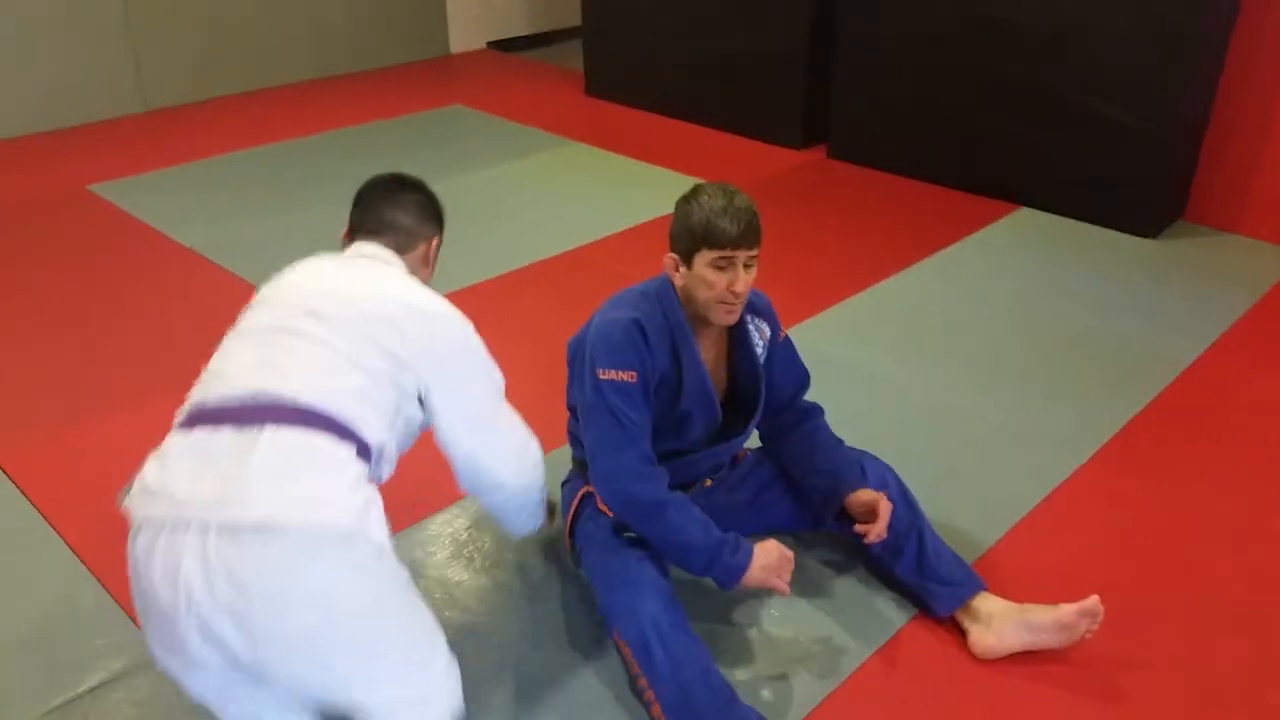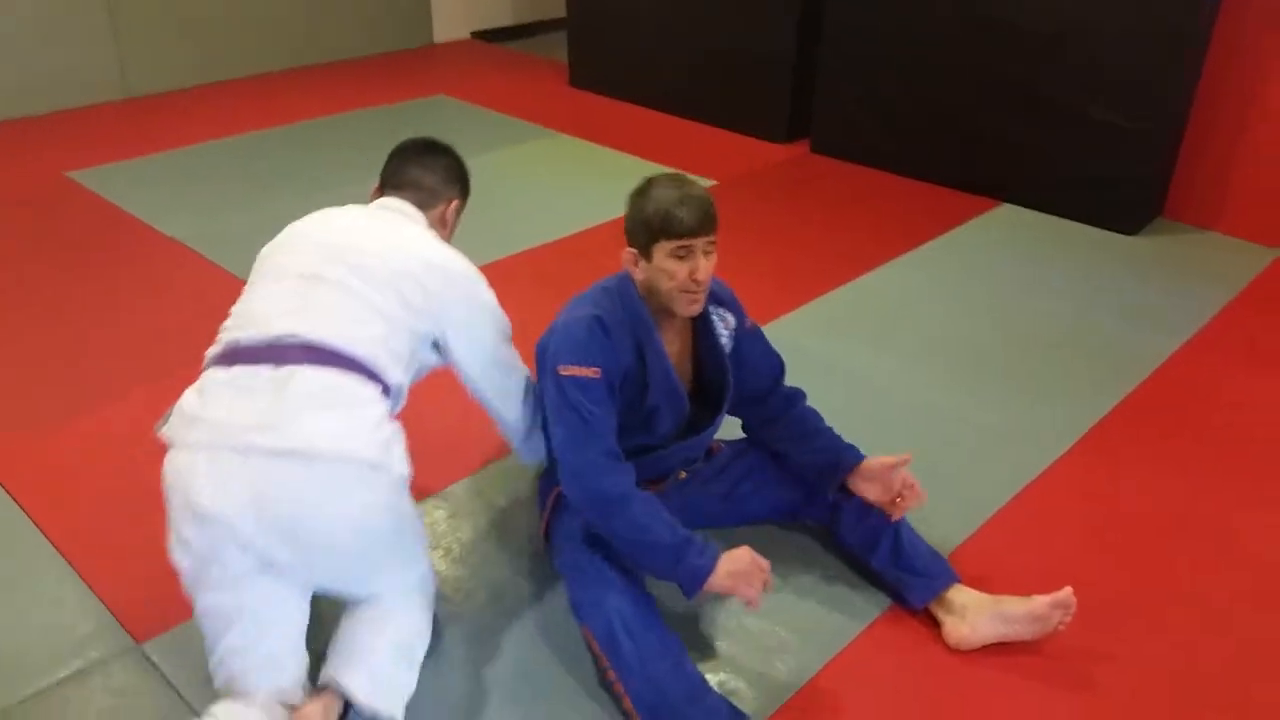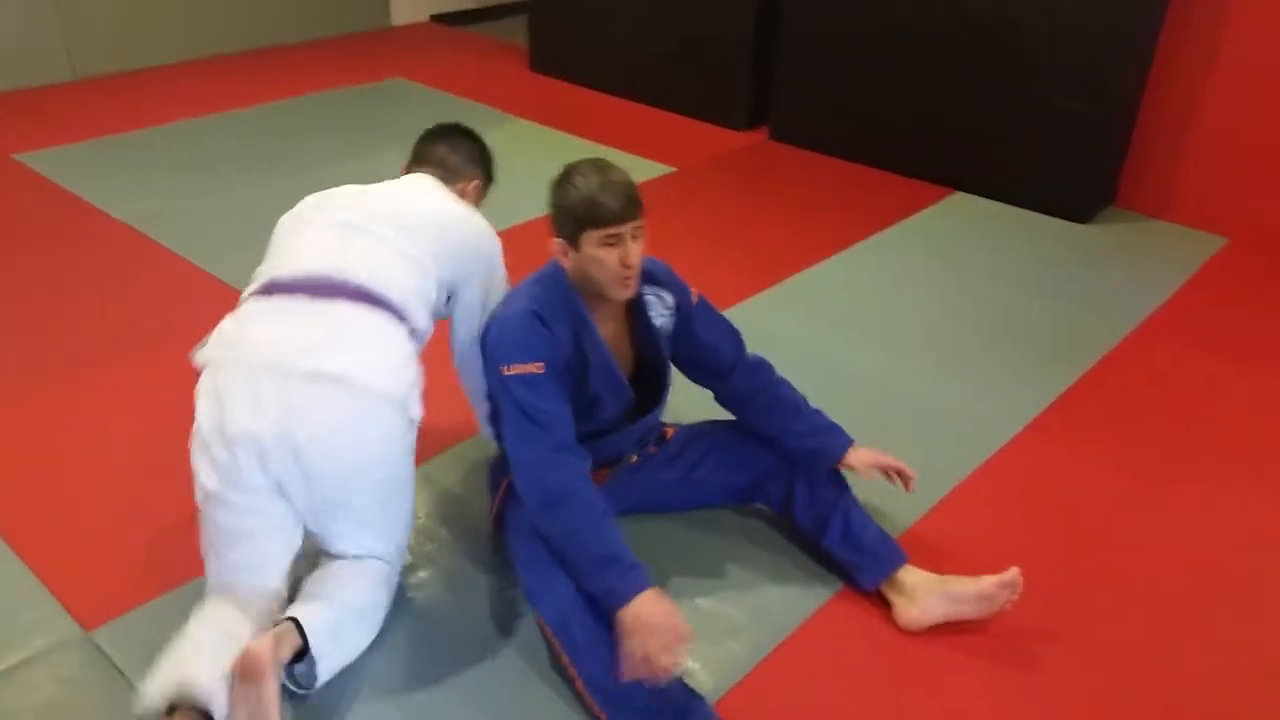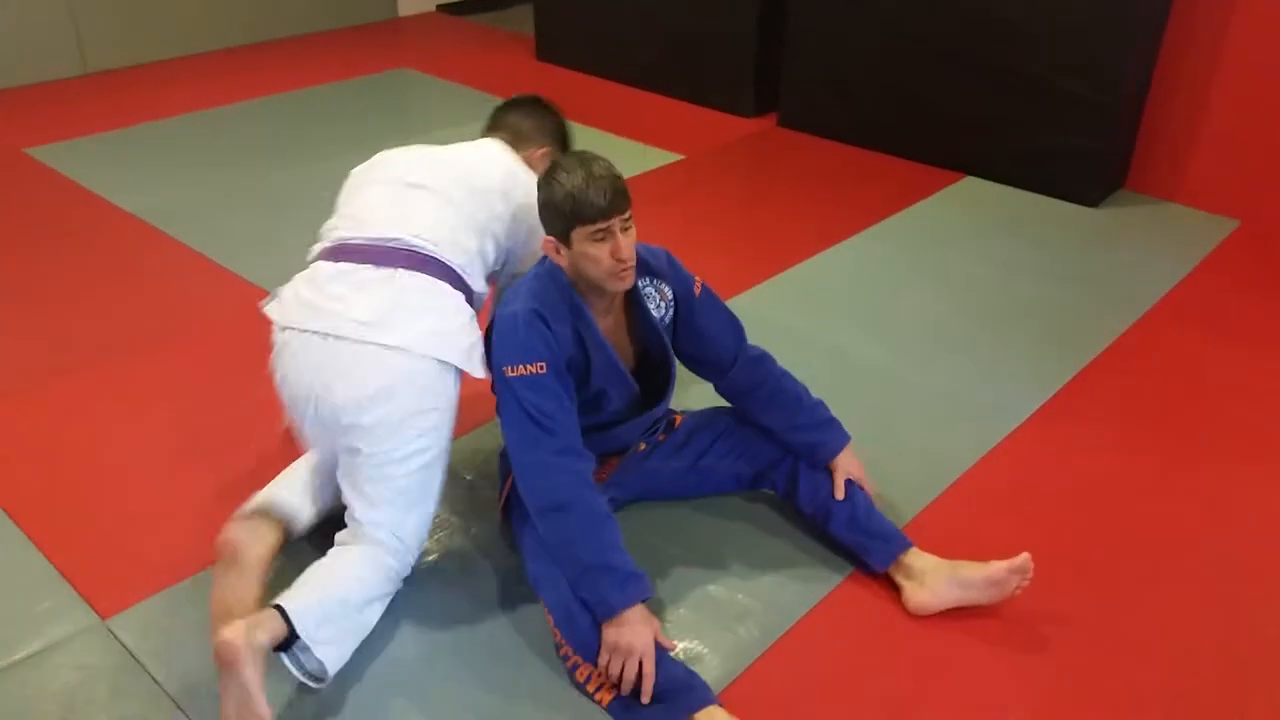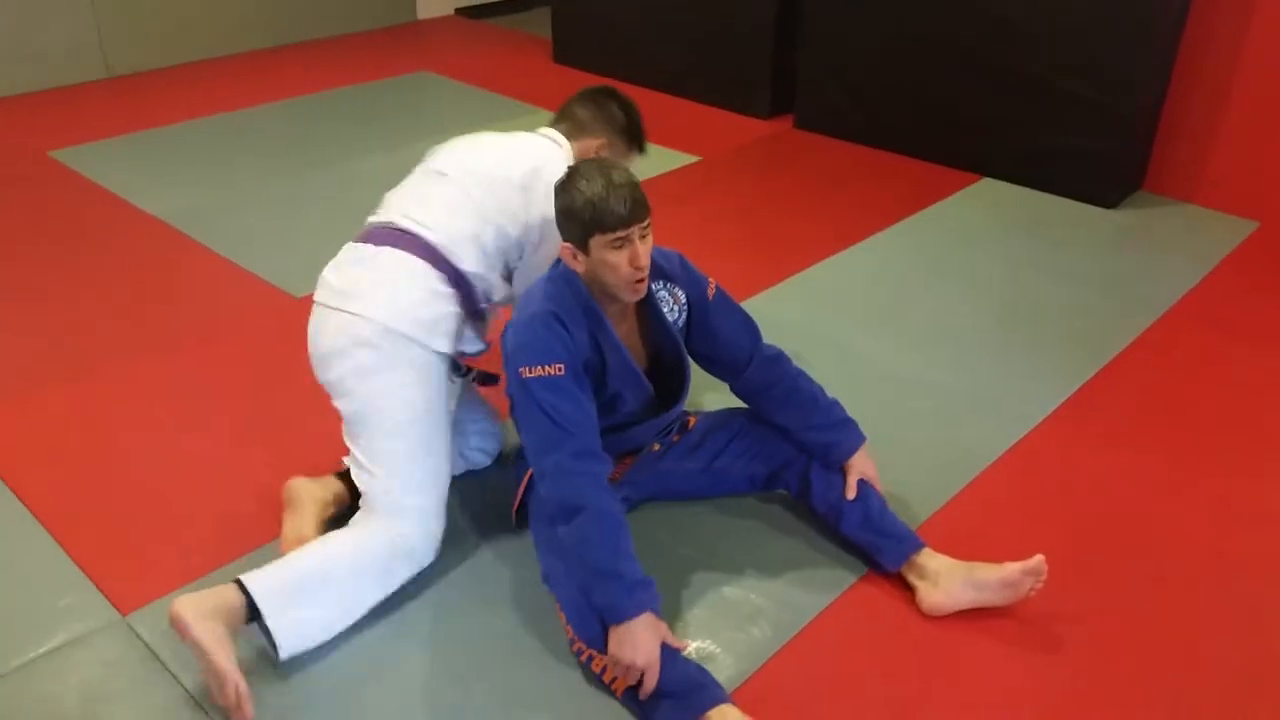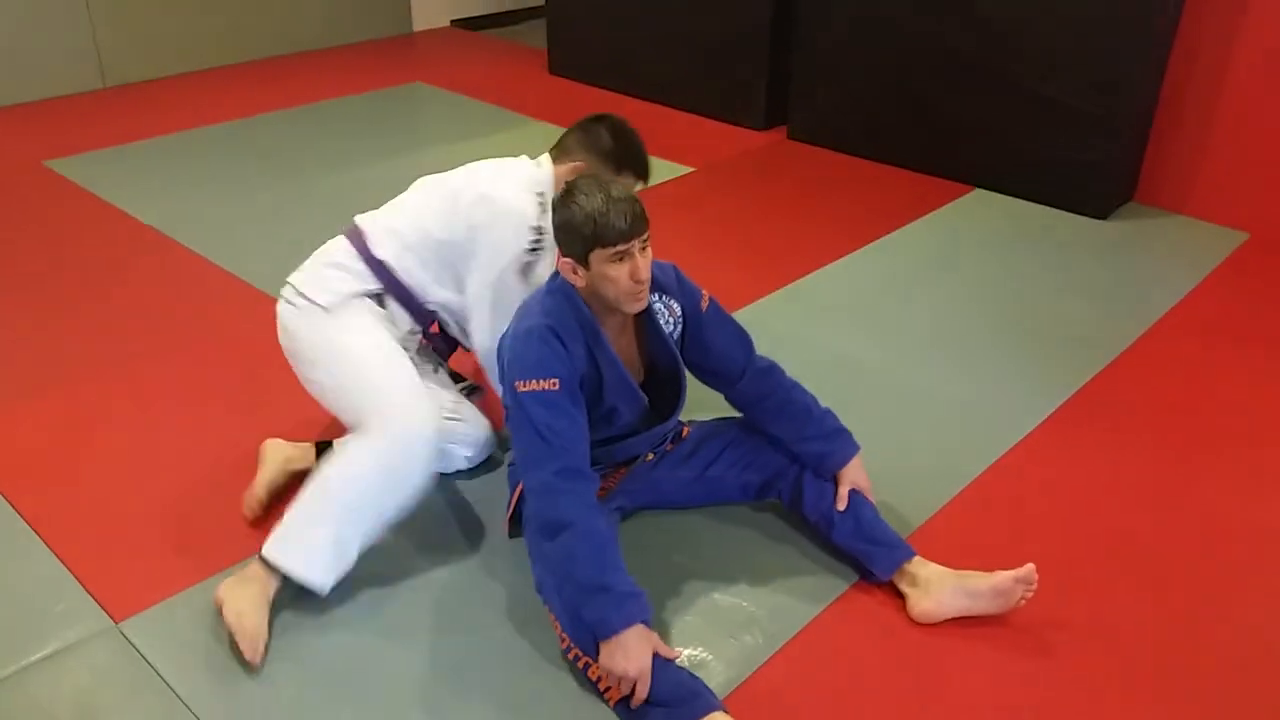
dt=0.2s
person 1, frame 1
left shoulder: (288, 284)
right shoulder: (427, 316)
right elbow: (509, 475)
right wrist: (532, 514)
left hip: (167, 528)
right hip: (301, 538)
person 1, frame 2
left shoulder: (301, 232)
right shoulder: (448, 270)
right elbow: (512, 394)
right wrist: (554, 457)
left hip: (209, 450)
right hip: (330, 461)
right knee: (401, 590)
person 1, frame 3
left shoulder: (320, 203)
right shoulder: (469, 232)
right elbow: (484, 358)
left hip: (239, 374)
right hip: (354, 393)
left knee: (240, 591)
right knee: (368, 559)
right ankle: (278, 650)
person 1, frame 4
left shoulder: (385, 163)
right shoulder: (526, 192)
left hip: (304, 331)
right hip: (406, 353)
left knee: (339, 455)
right knee: (384, 548)
left ankle: (264, 525)
right ankle: (260, 635)
person 1, frame 5
left shoulder: (488, 152)
right shoulder: (559, 191)
left hip: (351, 305)
right hip: (384, 330)
left knee: (481, 437)
right knee: (406, 534)
left ankle: (334, 491)
right ankle: (222, 608)
person 1, frame 6
left shoulder: (530, 190)
right shoulder: (516, 213)
left elbow: (511, 319)
right elbow: (497, 343)
left hip: (395, 322)
right hip: (337, 300)
left knee: (472, 441)
right knee: (413, 444)
left ankle: (303, 459)
right ankle: (260, 577)
person 2, frame 1
left shoulder: (752, 316)
right shoulder: (621, 336)
left elbow: (789, 420)
right elbow: (626, 483)
left wrist: (847, 490)
right wrist: (734, 559)
left hip: (712, 477)
right hip: (622, 505)
left knee: (860, 475)
right knee: (641, 605)
left ankle: (980, 612)
person 2, frame 2
left shoulder: (715, 305)
right shoulder: (585, 336)
left elbow: (769, 403)
right elbow: (595, 482)
left wrist: (848, 466)
right wrist: (702, 564)
left hip: (686, 471)
right hip: (597, 500)
left knee: (827, 477)
right knee: (613, 601)
left ankle: (954, 603)
person 2, frame 3
left shoulder: (654, 284)
right shoulder: (525, 328)
left elbow: (738, 373)
right elbow: (551, 476)
left wrist: (836, 447)
right wrist: (628, 590)
left hip: (636, 454)
right hip: (552, 486)
left knee: (782, 454)
right knee: (572, 591)
left ankle: (904, 585)
person 2, frame 4
left shoulder: (655, 271)
right shoulder: (527, 326)
left elbow: (739, 365)
right elbow: (558, 479)
left wrist: (830, 442)
right wrist: (621, 601)
left hip: (646, 441)
right hip: (561, 474)
left knee: (790, 445)
right knee: (578, 585)
left ankle: (913, 569)
person 2, frame 5
left shoulder: (669, 274)
right shoulder: (541, 329)
left elbow: (754, 365)
right elbow: (574, 479)
left wrist: (844, 441)
right wrist: (629, 607)
left hip: (660, 441)
right hip: (575, 473)
left knee: (801, 443)
right knee: (594, 588)
left ankle: (927, 569)
person 2, frame 6
left shoulder: (665, 288)
right shoulder: (538, 342)
left elbow: (750, 378)
right elbow: (562, 494)
left wrist: (838, 451)
right wrist: (617, 619)
left hip: (654, 450)
right hip: (574, 483)
left knee: (793, 454)
right knee: (584, 594)
left ankle: (918, 577)
